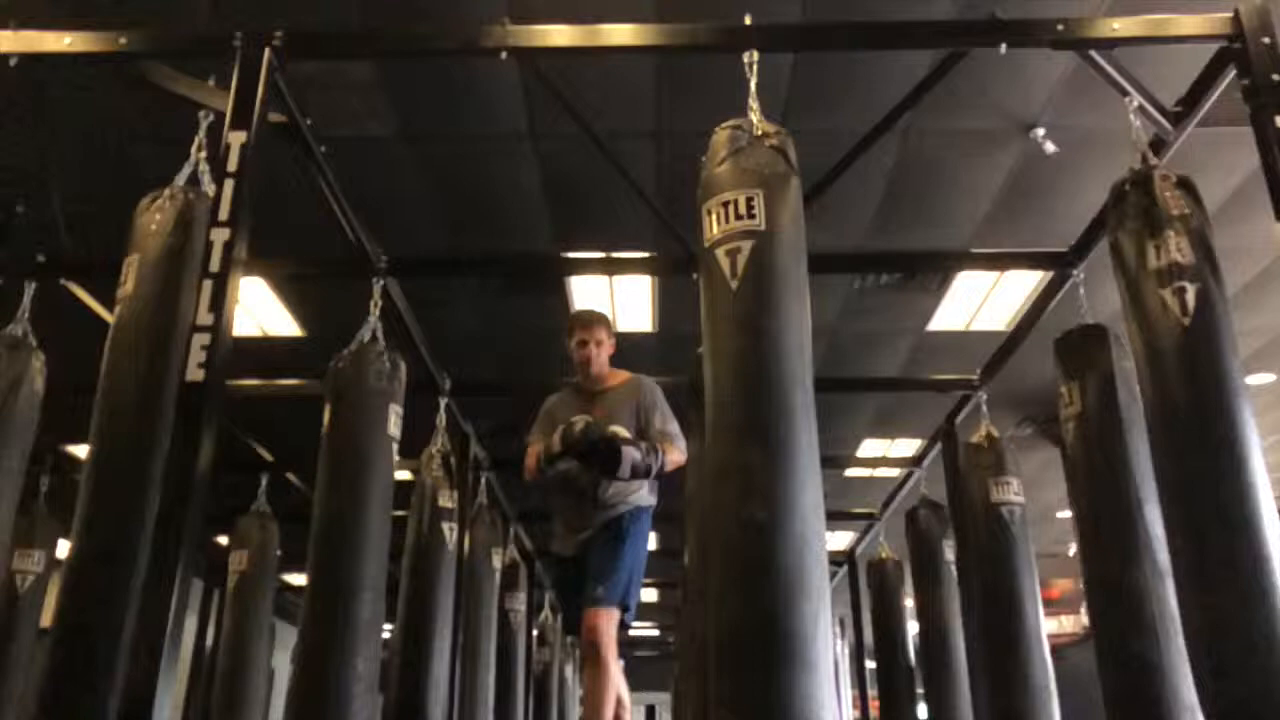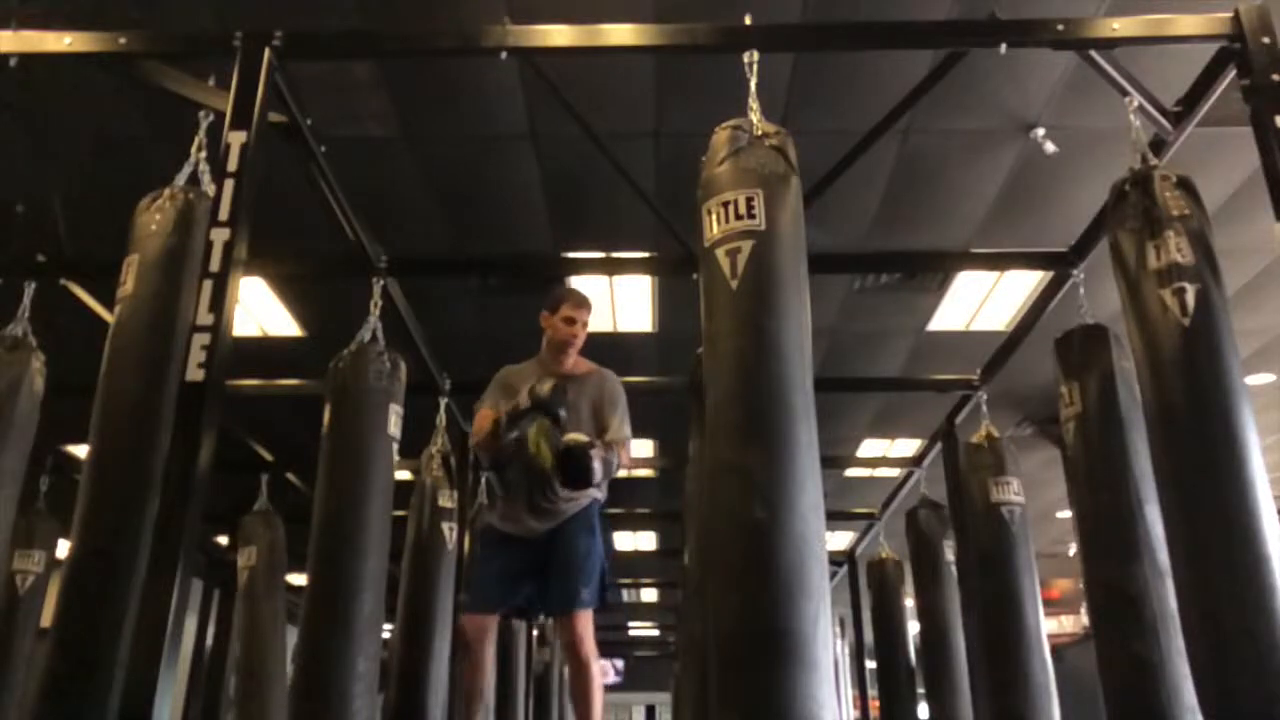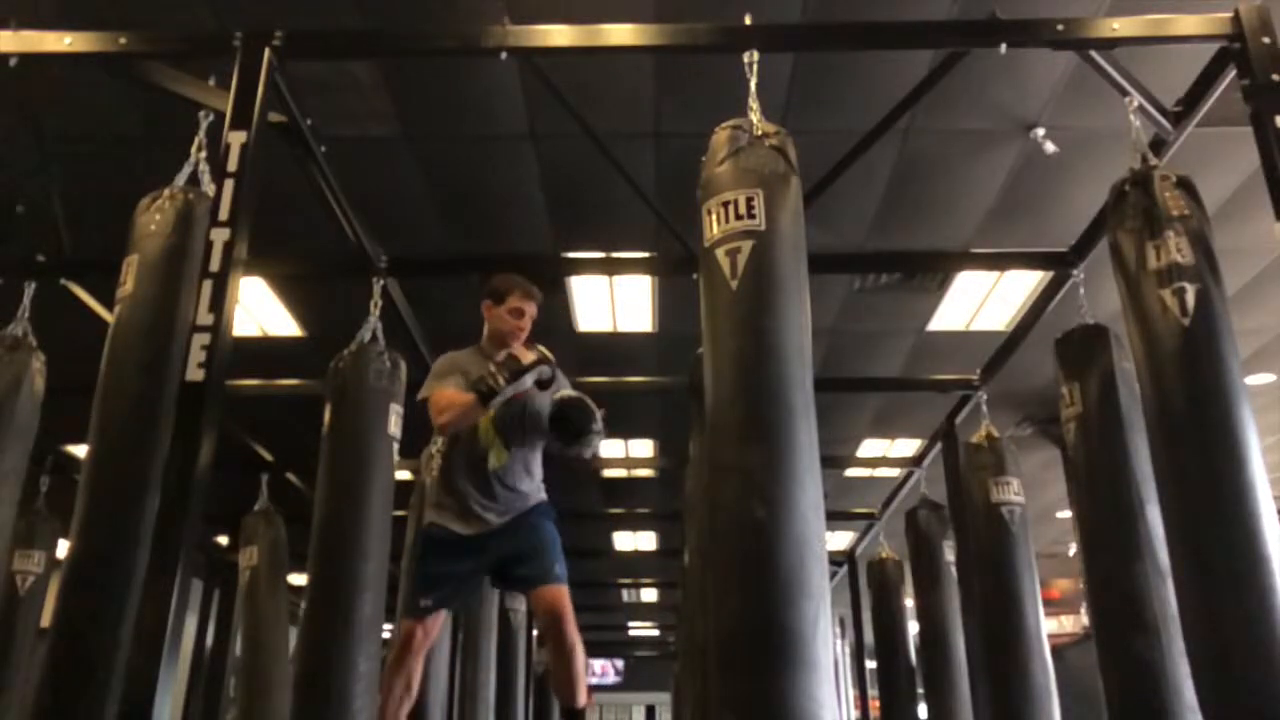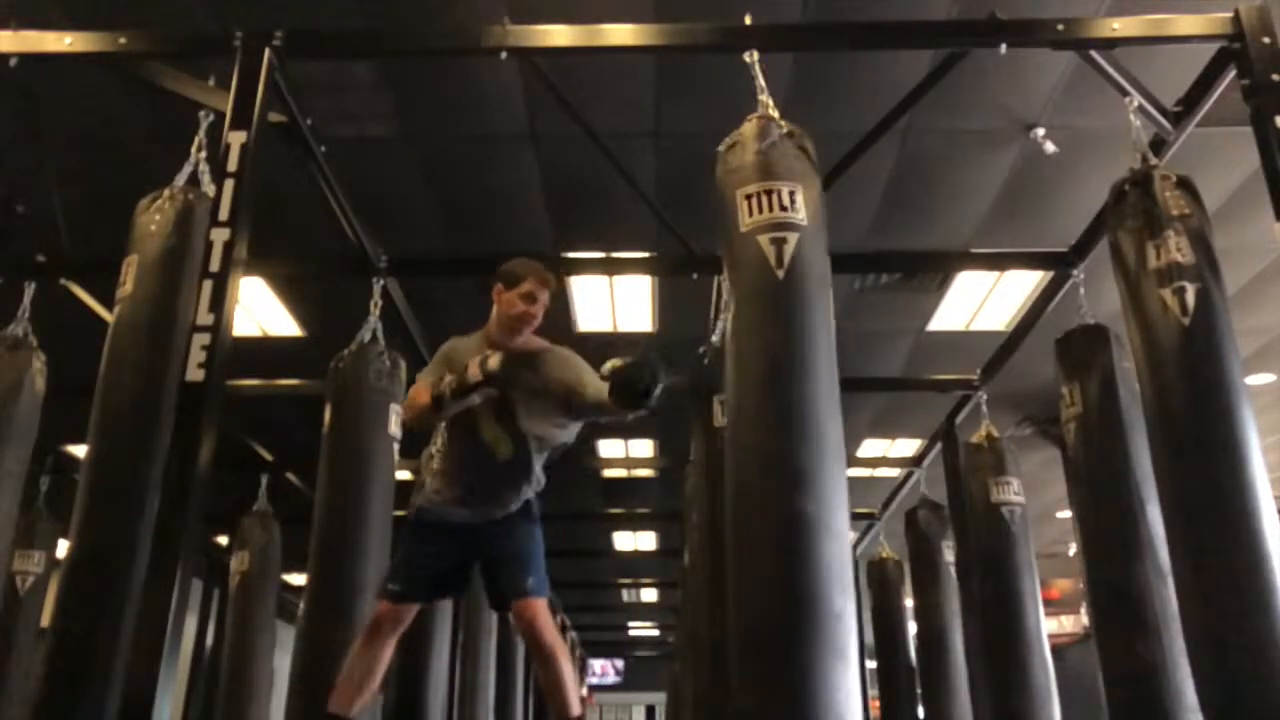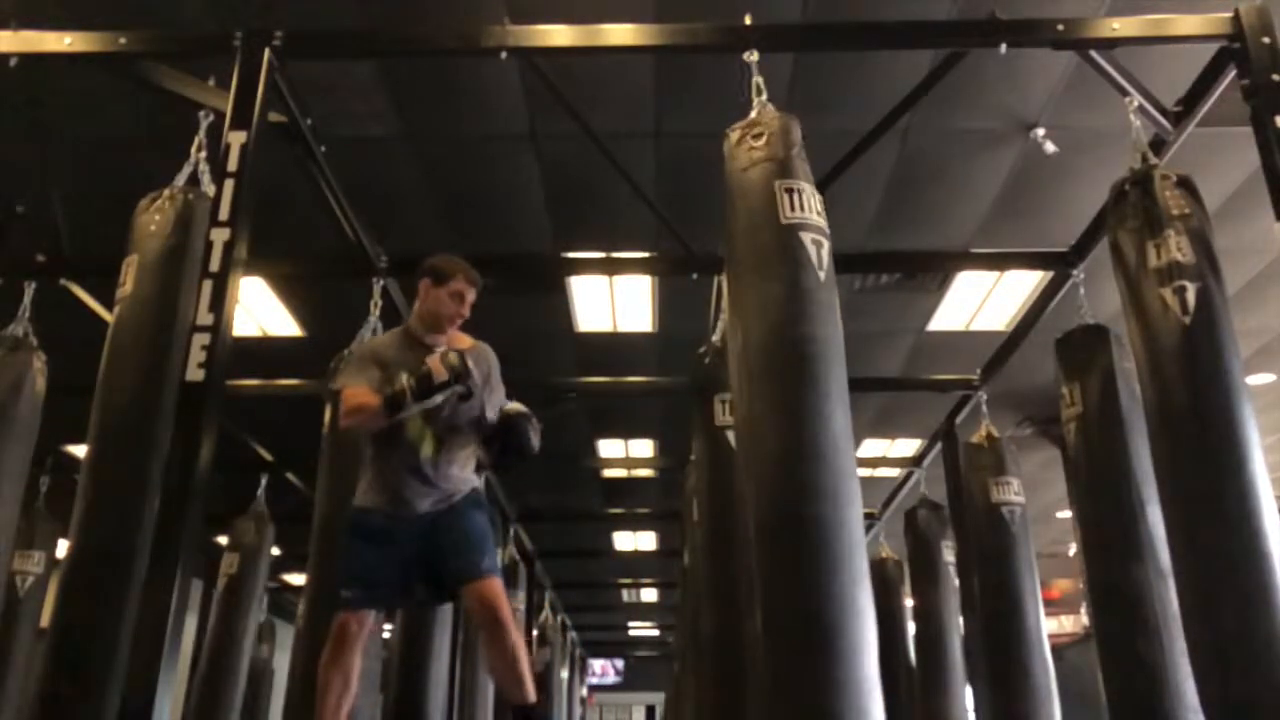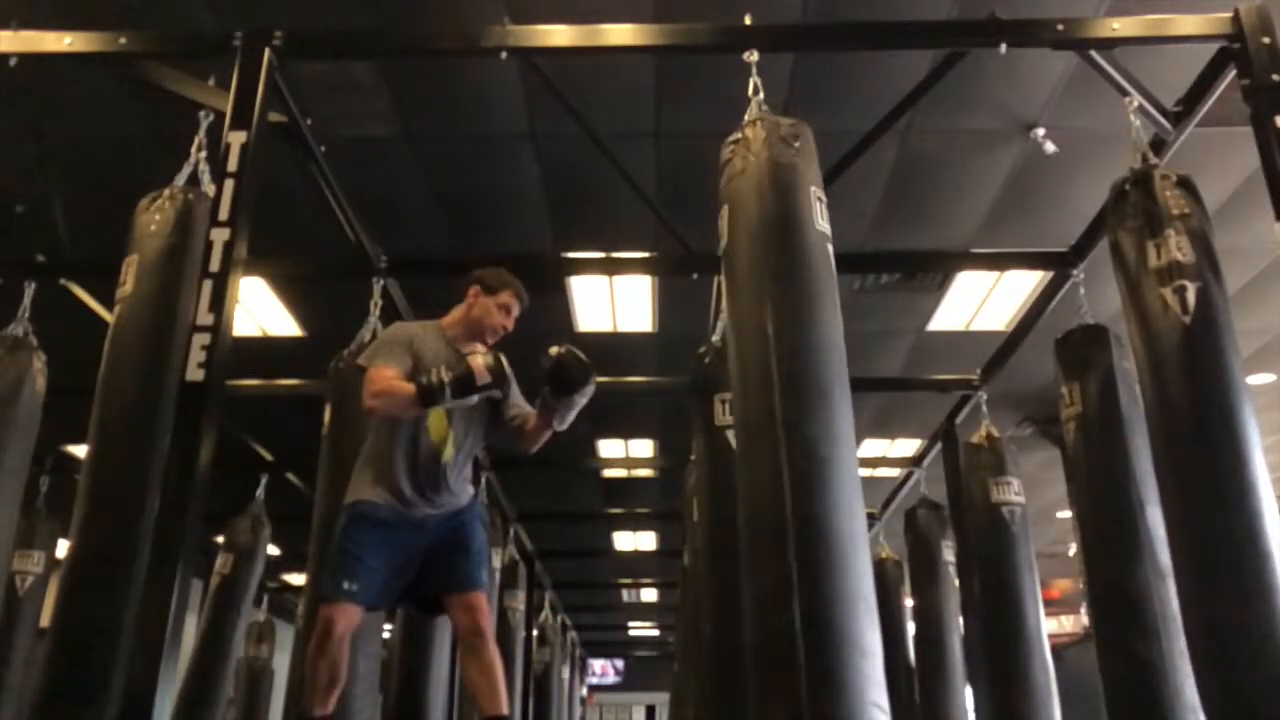
dt=0.7s
person 1, frame 1
left shoulder: (640, 390)
right shoulder: (556, 405)
left elbow: (677, 451)
right elbow: (530, 469)
left wrist: (639, 456)
right wrist: (557, 448)
left hip: (620, 519)
right hip: (568, 532)
left knee: (597, 631)
right knee: (593, 643)
person 1, frame 2
left shoulder: (603, 382)
right shoulder: (511, 377)
left elbow: (622, 448)
right elbow: (479, 440)
left wrist: (598, 459)
right wrist: (522, 411)
left hip: (572, 516)
right hip: (508, 518)
left knee: (577, 633)
right knee: (473, 626)
person 1, frame 3
left shoulder: (544, 373)
right shoulder: (455, 364)
left elbow: (579, 437)
right elbow: (444, 418)
left wrist: (582, 422)
right wrist: (507, 380)
left hip: (521, 512)
right hip: (453, 519)
left knee: (558, 615)
right knee: (415, 635)
person 1, frame 4
left shoulder: (555, 362)
right shoulder: (456, 351)
left elbow: (610, 401)
right elbow: (411, 414)
left wrist: (632, 389)
right wrist: (460, 388)
left hip: (508, 512)
right hip: (442, 509)
left knee: (536, 623)
right knee: (386, 620)
person 1, frame 5
left shoulder: (479, 357)
right shoulder: (377, 350)
left elbow: (493, 427)
right elbow: (350, 415)
left wrist: (516, 429)
right wrist: (418, 389)
left hip: (454, 503)
right hip: (383, 508)
left knee: (493, 608)
right knee: (348, 627)
person 1, frame 6
left shoulder: (492, 368)
right shoulder: (407, 337)
left elbow: (528, 439)
right elbow: (376, 396)
left wrist: (561, 399)
right wrist: (452, 385)
left hip: (451, 512)
right hip: (382, 506)
left knee: (476, 624)
right knee: (335, 622)
